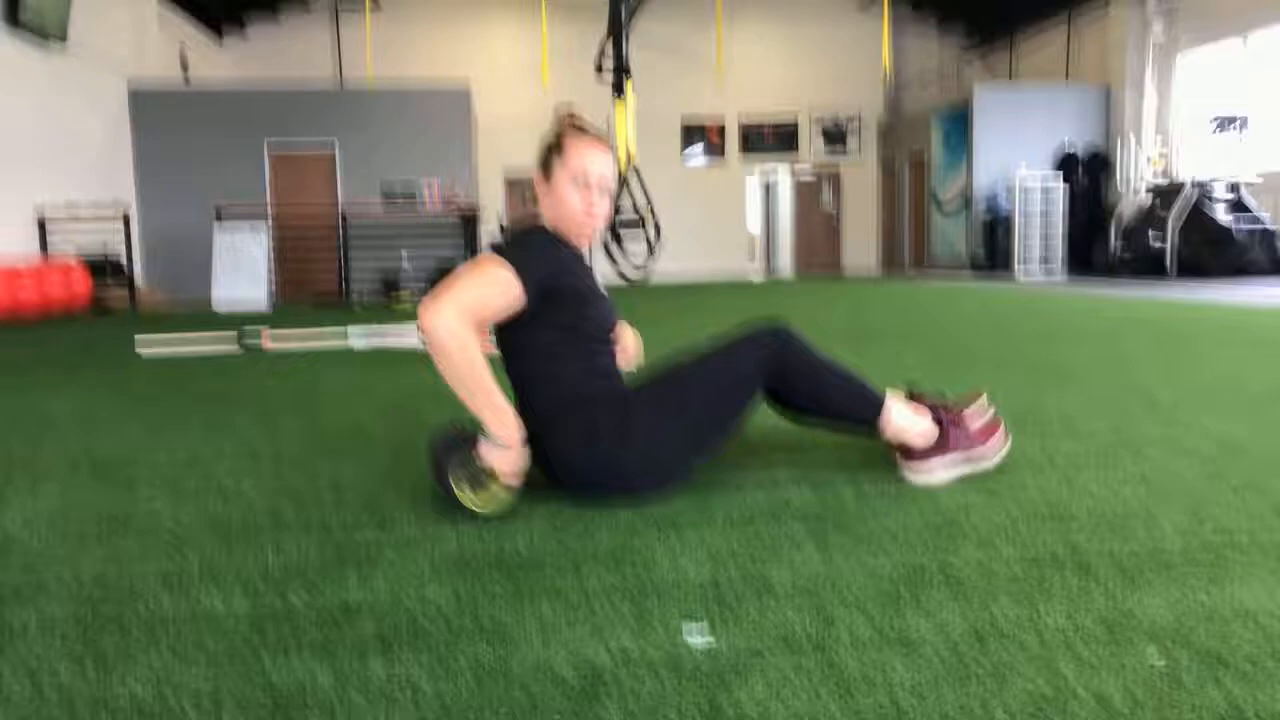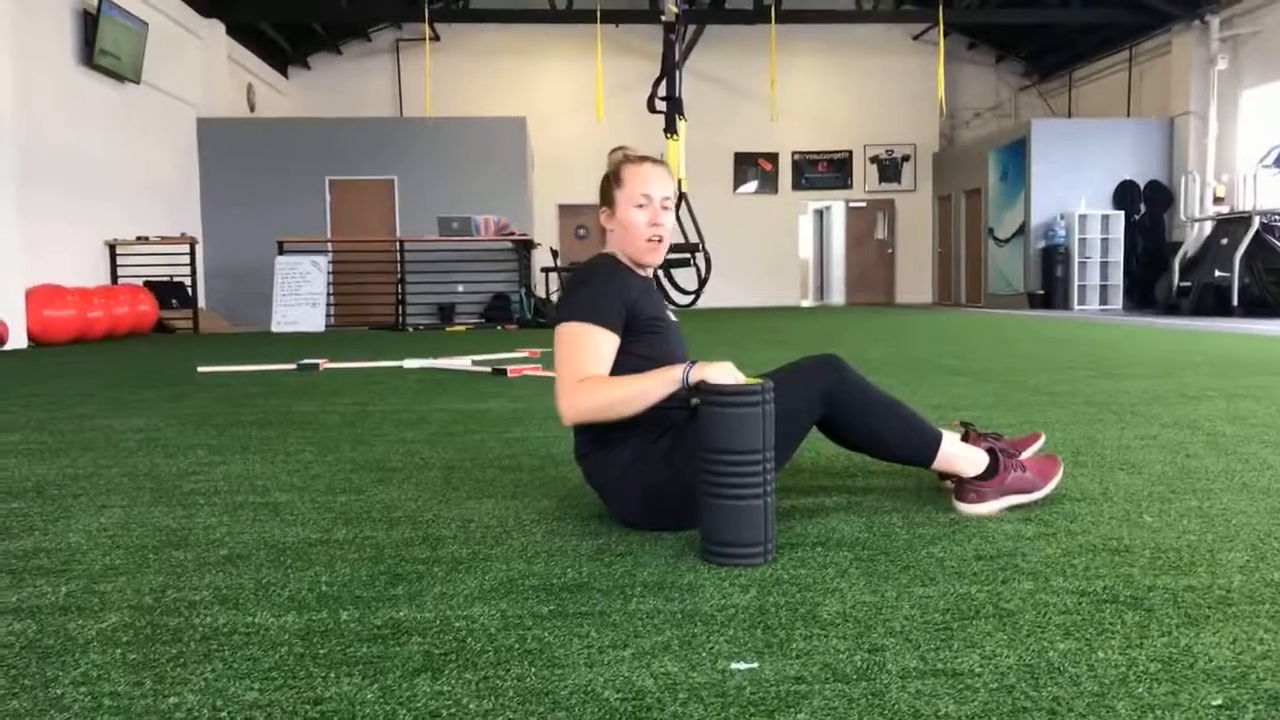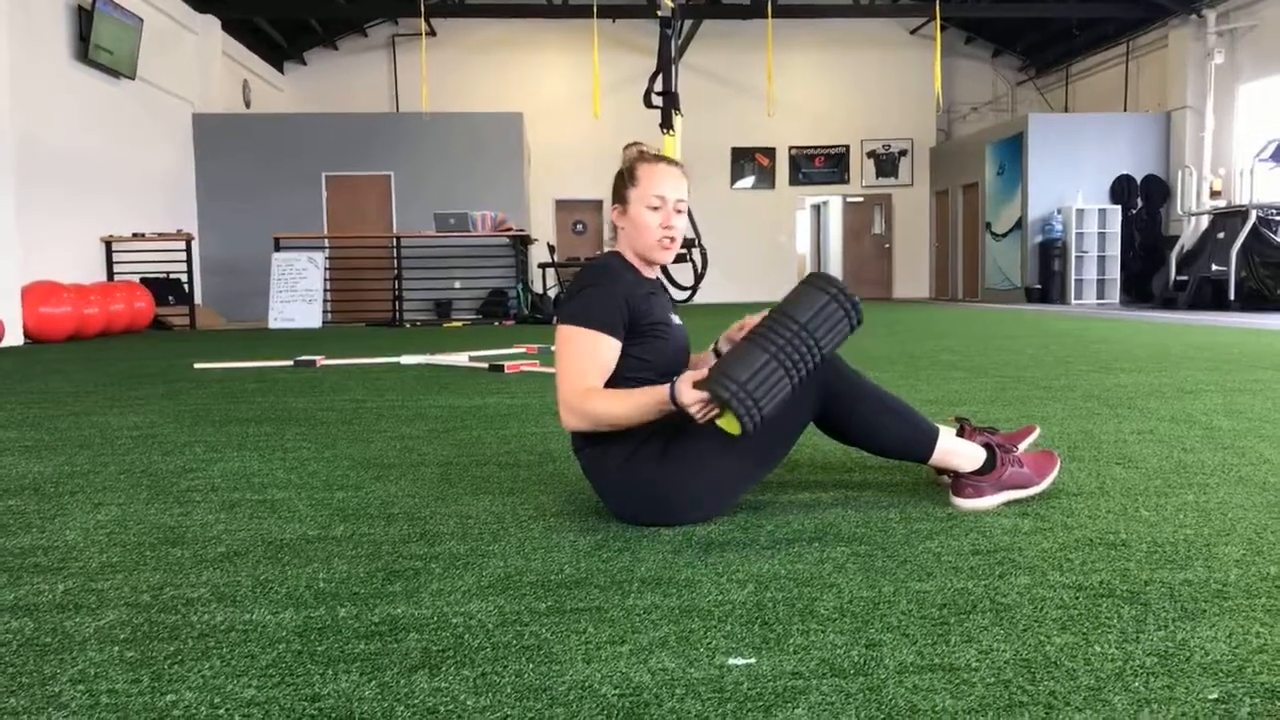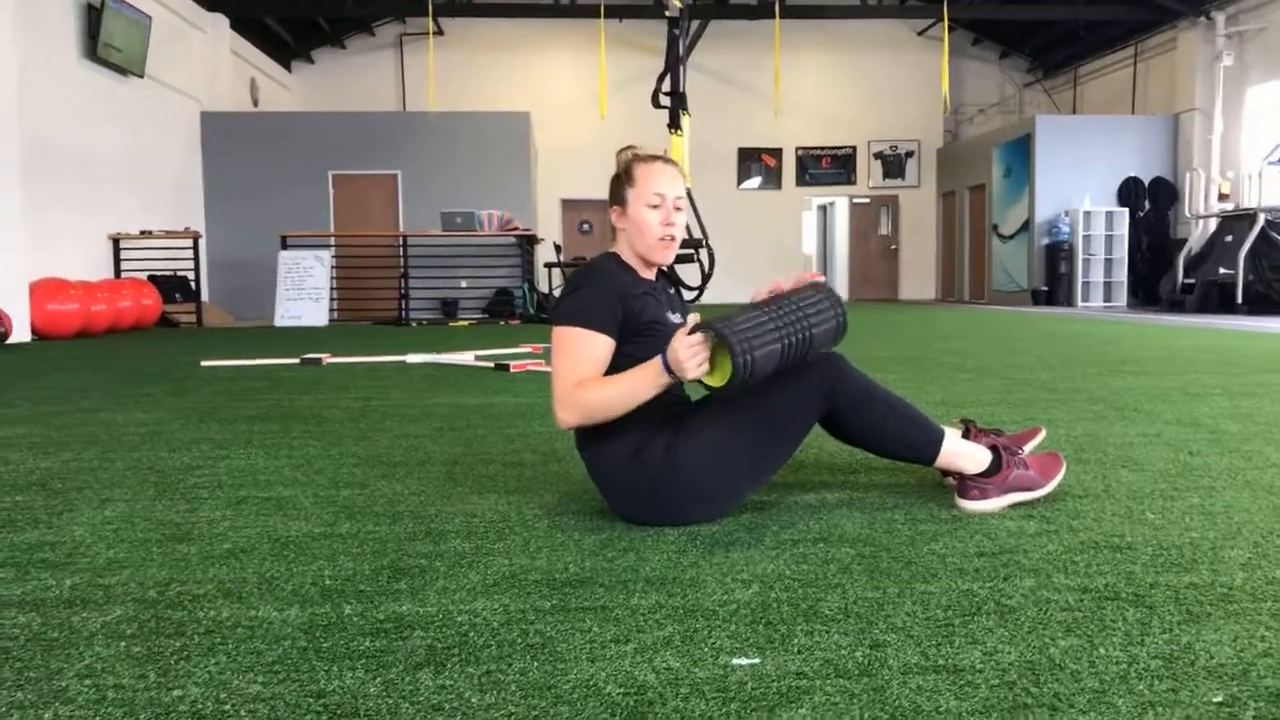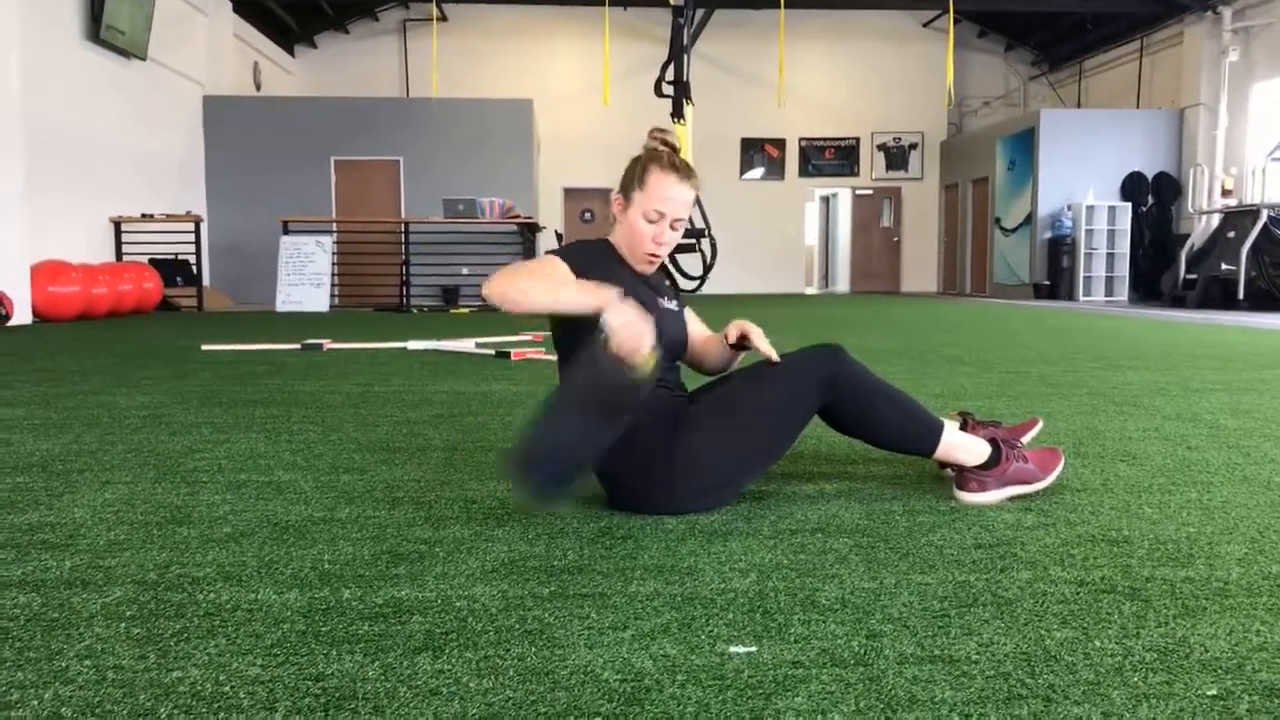
dt=1s
person 1, frame 1
left shoulder: (560, 257)
right shoulder: (535, 251)
right elbow: (440, 317)
left wrist: (618, 333)
right wrist: (502, 427)
left hip: (600, 443)
right hip: (605, 453)
left knee: (763, 356)
right knee: (769, 350)
left ankle: (915, 421)
right ankle: (926, 439)
person 1, frame 2
left shoulder: (635, 284)
right shoulder: (599, 284)
right elbow: (575, 402)
left wrist: (699, 381)
right wrist: (689, 373)
left hip: (658, 464)
right hip: (649, 482)
left knee: (819, 382)
right knee: (824, 378)
left ankle: (965, 449)
right ankle: (980, 471)
person 1, frame 3
left shoulder: (644, 285)
right shoulder: (603, 286)
right elbow: (576, 408)
left wrist: (727, 347)
right wrist: (672, 396)
left hip: (665, 459)
right hip: (647, 481)
left knee: (814, 372)
right knee: (819, 375)
left ankle: (959, 445)
right ankle: (976, 467)
person 1, frame 4
left shoulder: (655, 286)
right shoulder: (597, 287)
left elbow: (715, 358)
right elbow: (569, 407)
right wrist: (667, 366)
left hip: (672, 451)
right hip: (653, 480)
left knee: (815, 376)
right knee: (825, 377)
left ankle: (965, 446)
right ankle: (982, 469)
person 1, frame 5
left shoulder: (655, 280)
right shoulder: (591, 263)
left elbow: (706, 359)
right elbow: (503, 288)
left wrist: (732, 339)
right wrist: (608, 304)
left hip: (673, 442)
right hip: (653, 469)
left knee: (822, 369)
right knee: (826, 369)
left ankle: (965, 437)
right ankle: (983, 462)
